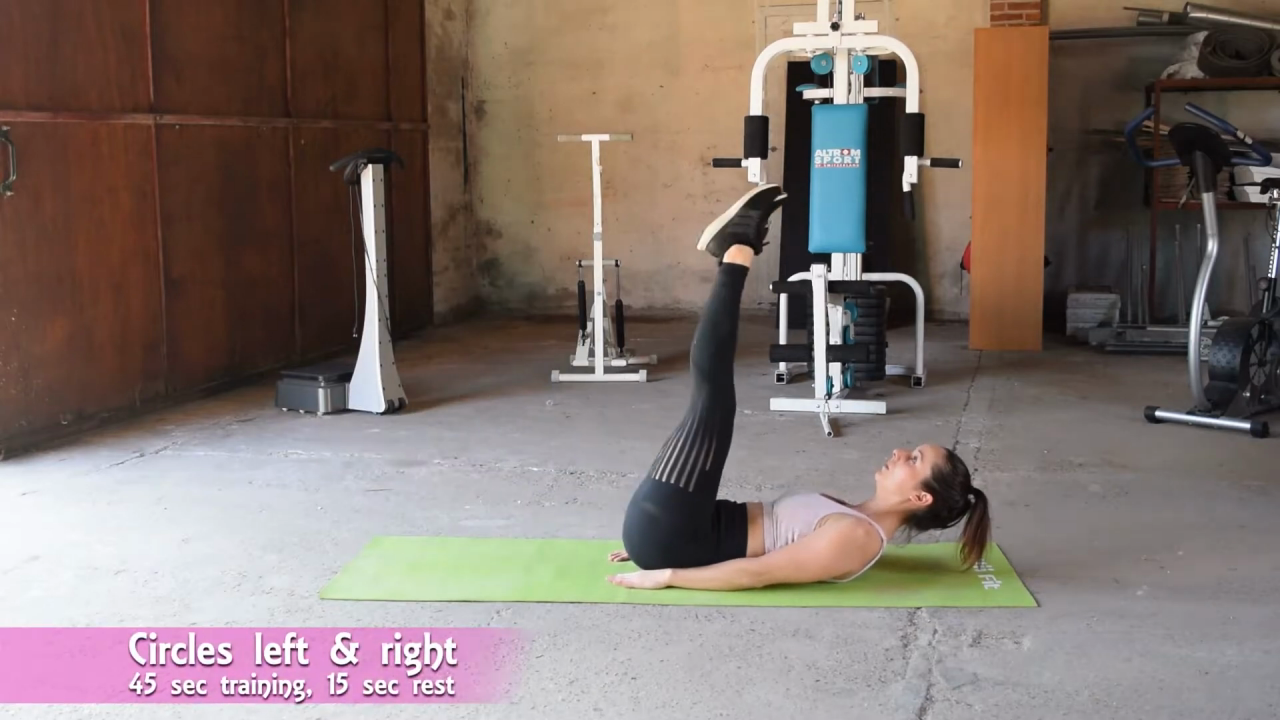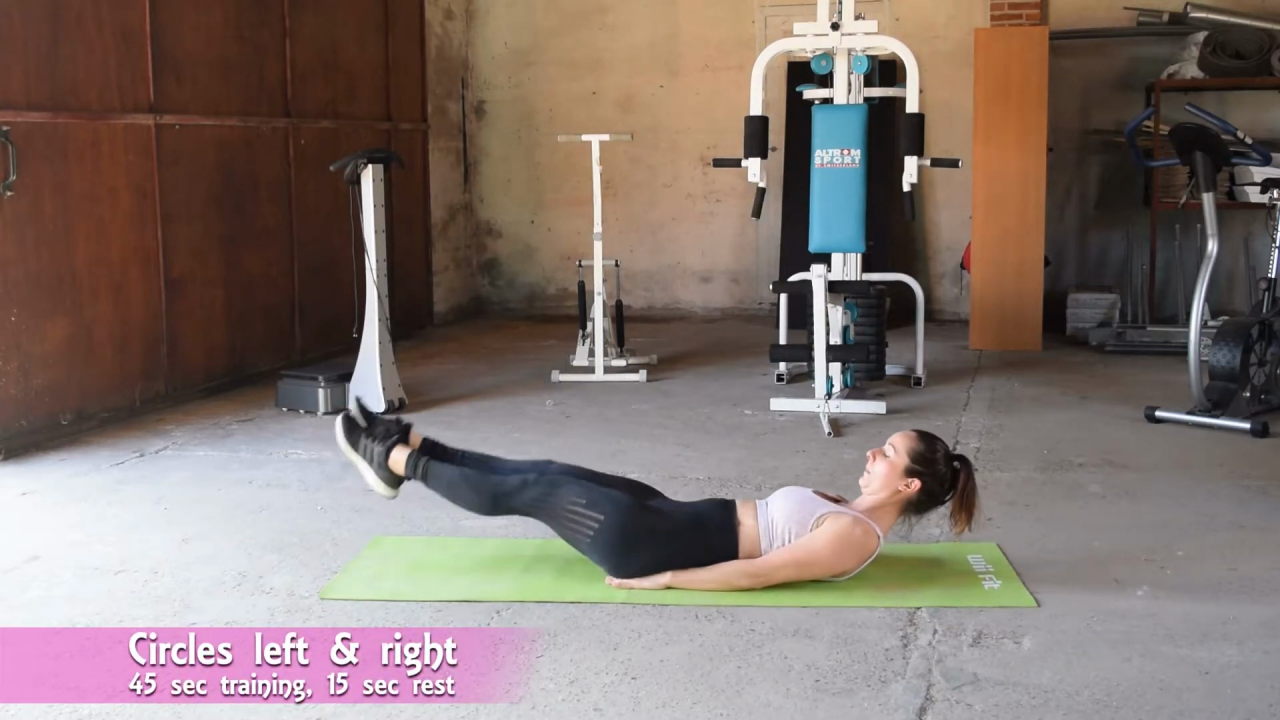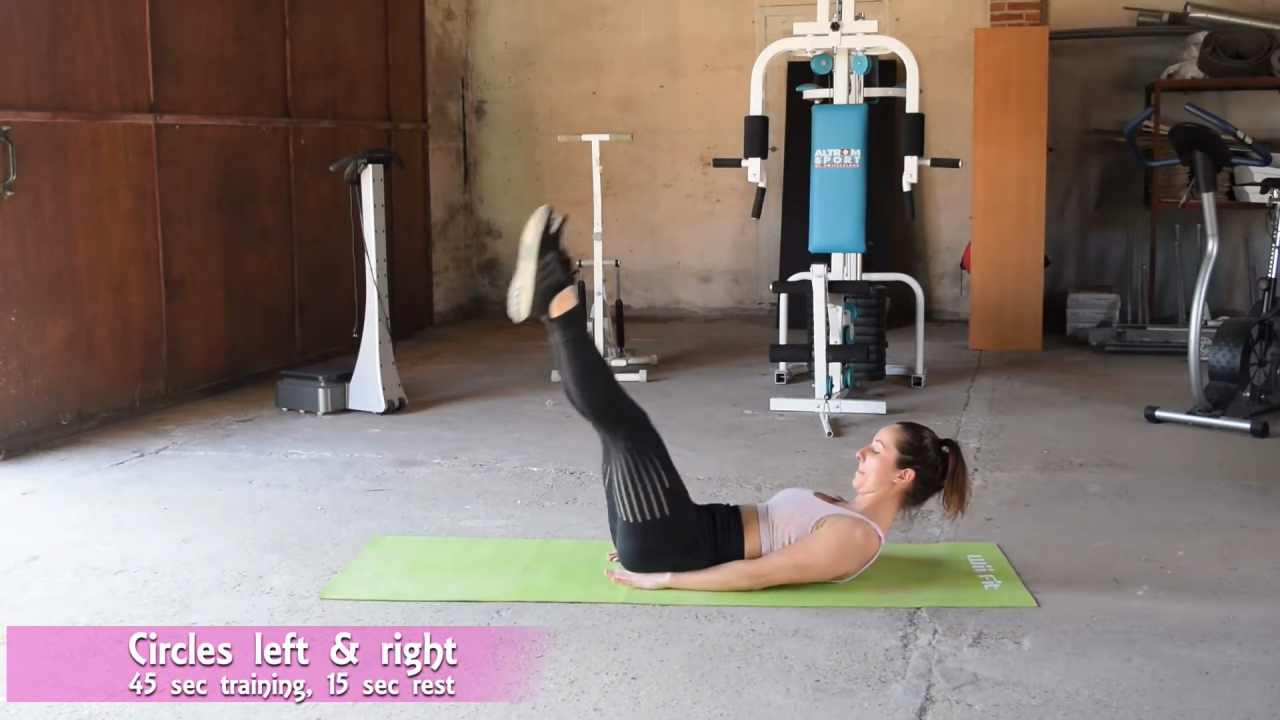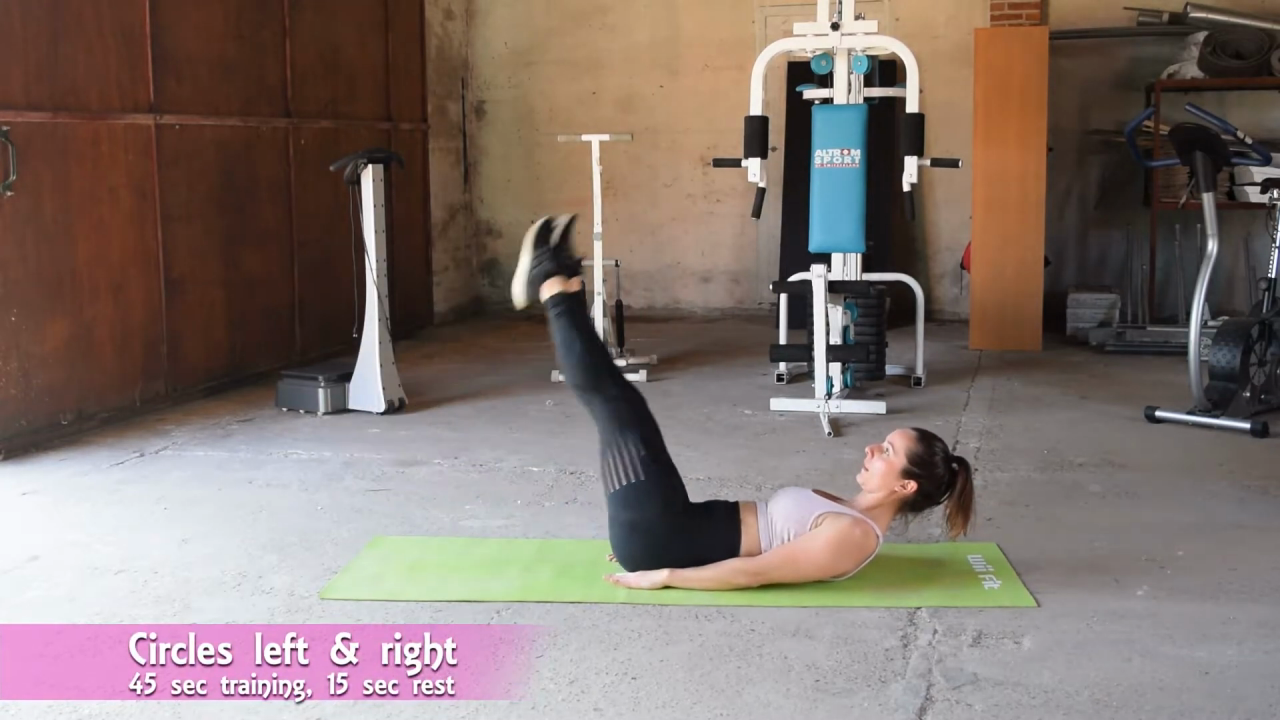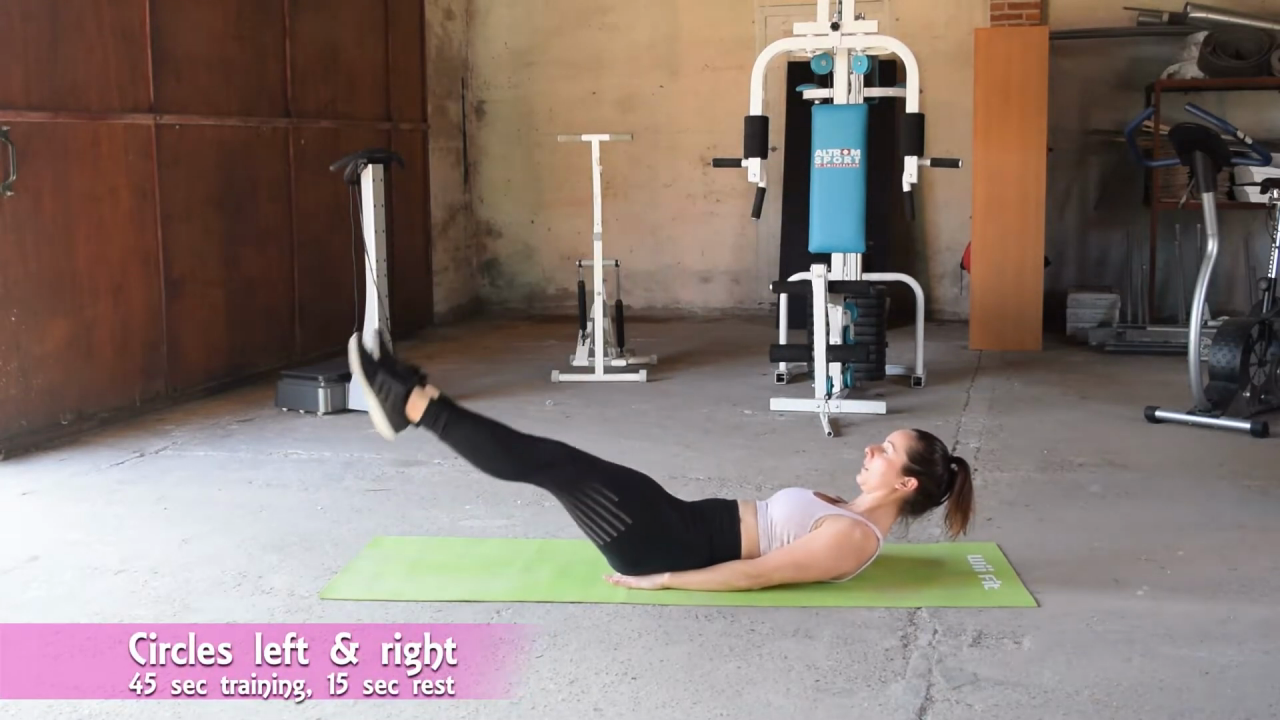
dt=1s
person 1, frame 1
left shoulder: (857, 537)
right shoulder: (854, 514)
left elbow: (759, 574)
left wrist: (665, 576)
left hip: (666, 543)
left knee: (714, 388)
left ankle: (738, 250)
right ankle: (733, 251)
person 1, frame 2
left shoulder: (850, 540)
right shoulder: (849, 509)
left elbow: (757, 574)
left wrist: (661, 580)
left hip: (669, 543)
right hip: (684, 522)
left knee: (537, 493)
right knee: (549, 475)
left ankle: (399, 457)
right ankle: (405, 445)
person 1, frame 3
left shoulder: (855, 538)
right shoulder: (853, 510)
left elbow: (761, 572)
left wrist: (661, 578)
left hip: (671, 551)
right hip: (702, 533)
left knee: (621, 423)
left ankle: (556, 298)
right ankle: (554, 297)
person 1, frame 4
left shoulder: (852, 539)
right shoulder: (853, 515)
left elbow: (753, 572)
left wrist: (660, 576)
left hip: (657, 544)
right hip: (684, 529)
left knee: (615, 405)
right knee: (620, 404)
left ankle: (554, 284)
person 1, frame 5
left shoulder: (855, 539)
right shoulder: (846, 508)
left elbow: (761, 571)
left wrist: (663, 578)
left hip: (675, 540)
right hip: (685, 523)
left knee: (555, 464)
right knee: (562, 461)
left ankle: (416, 404)
right ankle: (417, 400)
